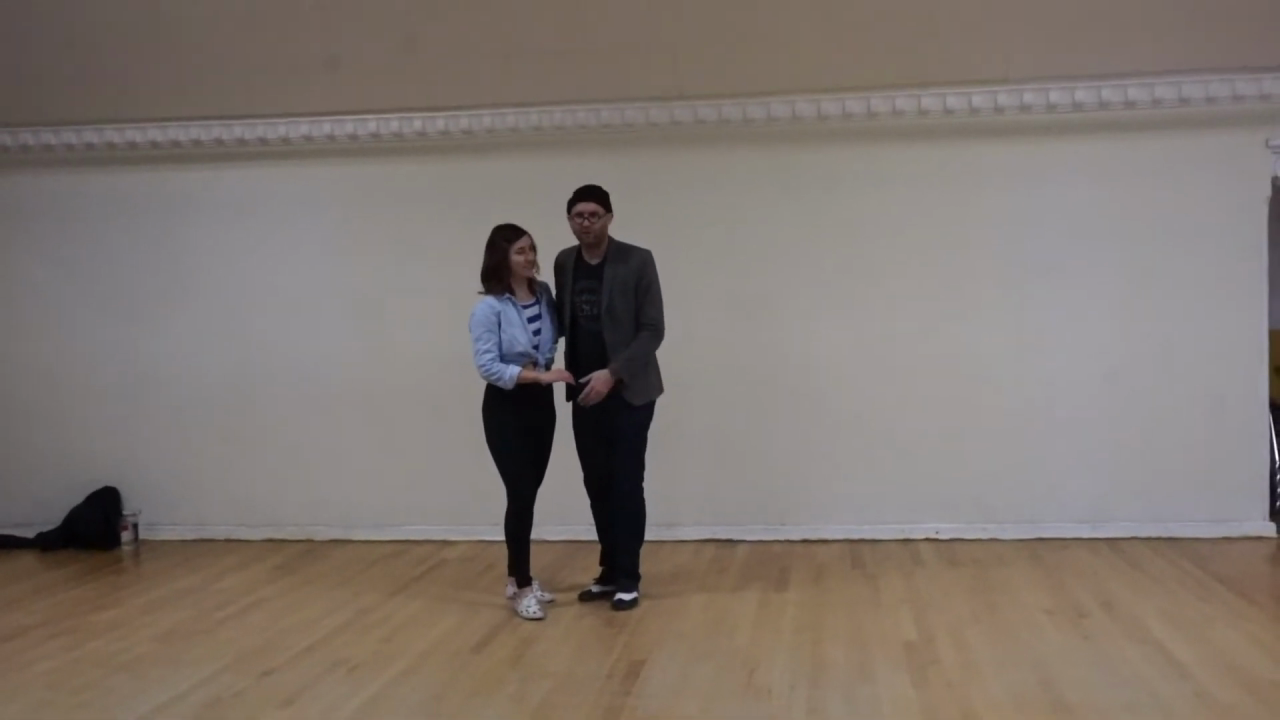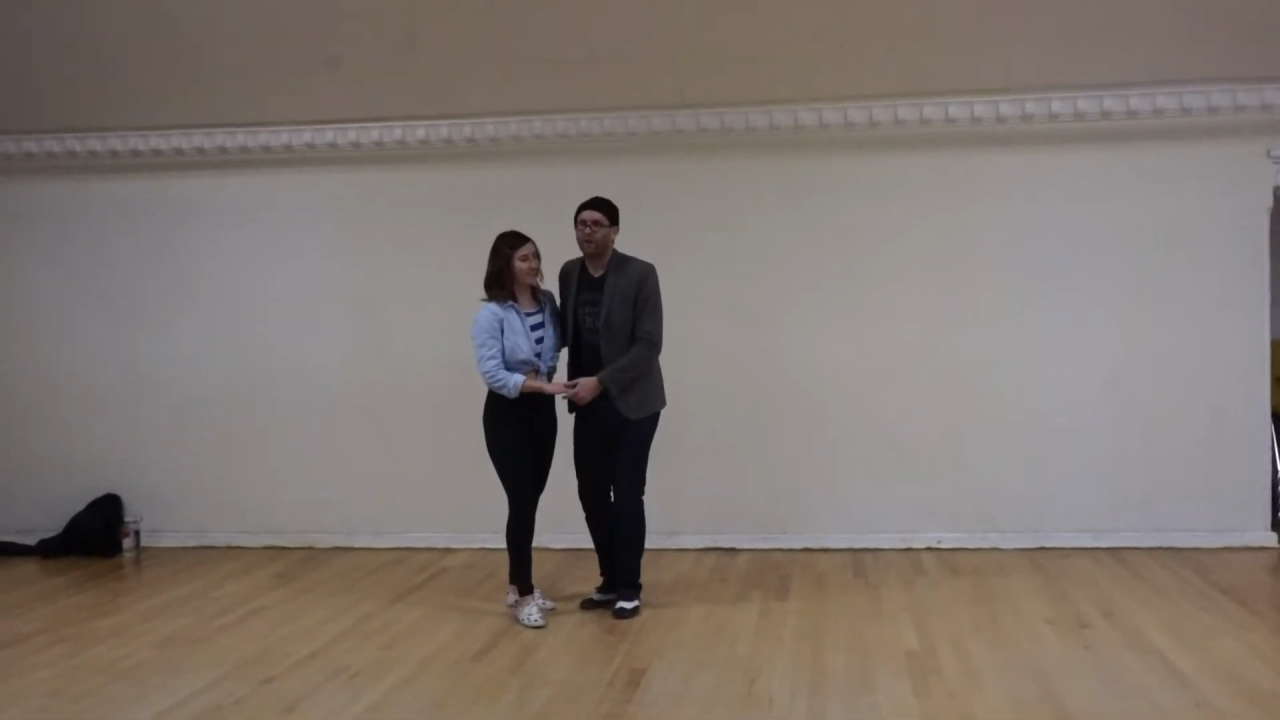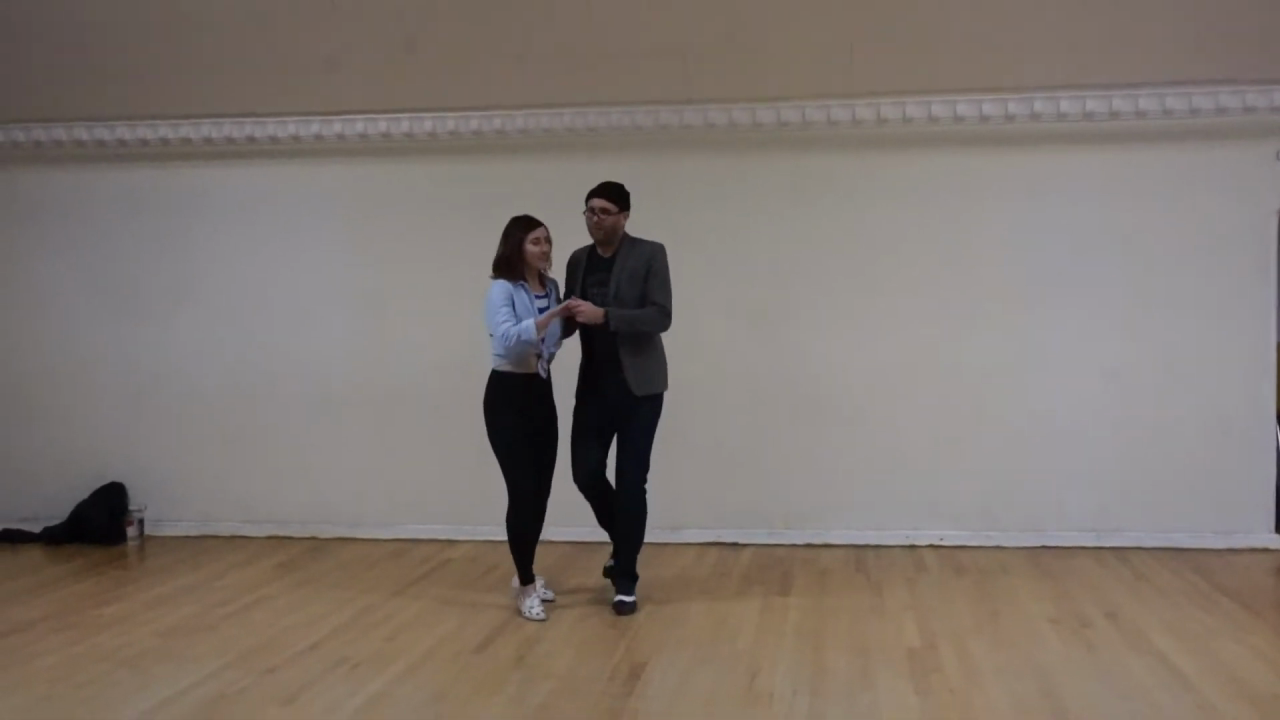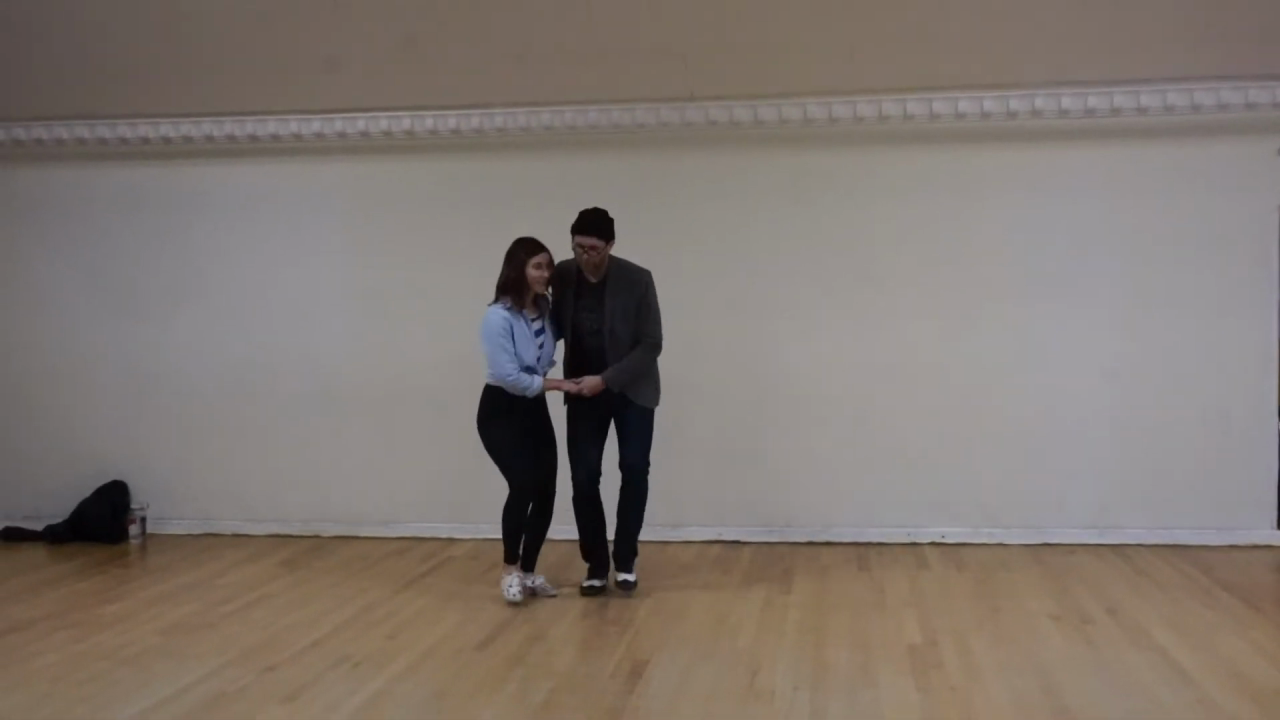
dt=0.5s
person 1, frame 1
left shoulder: (637, 261)
right shoulder: (564, 263)
left elbow: (653, 330)
left wrist: (613, 374)
left hip: (629, 393)
right hip: (586, 393)
left knee: (626, 485)
right knee: (597, 486)
left ankle: (627, 577)
right ankle: (609, 571)
person 1, frame 2
left shoulder: (640, 275)
right shoulder: (569, 273)
left elbow: (649, 344)
left wrist: (601, 381)
left hip: (633, 404)
right hip: (590, 405)
left knee: (627, 495)
right knee: (591, 495)
left ankle: (628, 587)
right ankle: (610, 580)
person 1, frame 3
left shoulder: (650, 255)
right shoulder: (579, 260)
left elbow: (661, 316)
right elbow: (569, 320)
left wrist: (604, 316)
left hip: (638, 387)
right hip: (594, 386)
left knee: (630, 479)
right knee: (586, 472)
left ankle: (626, 579)
right ankle: (622, 541)
person 1, frame 4
left shoulder: (637, 280)
right shoulder: (563, 276)
left elbow: (651, 345)
left wrist: (606, 380)
left hip: (631, 390)
right hip: (584, 392)
left knee: (634, 467)
right knee: (584, 479)
left ankle: (624, 559)
right ankle: (596, 565)
person 2, frame 1
left shoulder: (543, 294)
right shoulder: (488, 308)
right elbow: (487, 367)
left wrist: (546, 370)
right wrist: (538, 375)
left hip: (541, 403)
right hip: (506, 407)
left knee: (530, 492)
right knee: (520, 494)
left ankle: (518, 578)
right ankle: (521, 587)
person 2, frame 2
left shoulder: (547, 302)
right shoulder: (491, 315)
right elbow: (492, 374)
right wrist: (543, 385)
left hip: (542, 412)
right hip: (507, 415)
left knee: (531, 501)
right knee: (522, 502)
left ankle: (519, 586)
right ankle: (523, 595)
person 2, frame 3
left shoulder: (551, 287)
right shoulder: (501, 291)
right elbow: (508, 337)
right wrist: (555, 313)
left hip: (541, 393)
right hip: (507, 396)
left knee: (541, 489)
right knee: (522, 490)
left ankle: (525, 575)
right ankle: (526, 587)
person 2, frame 4
left shoulder: (545, 308)
right shoulder: (498, 317)
right elbow: (509, 376)
right wrist: (556, 384)
left hip: (534, 409)
right hip: (500, 412)
left knee: (546, 490)
right knee: (522, 484)
left ankle: (529, 570)
right ankle: (511, 570)
